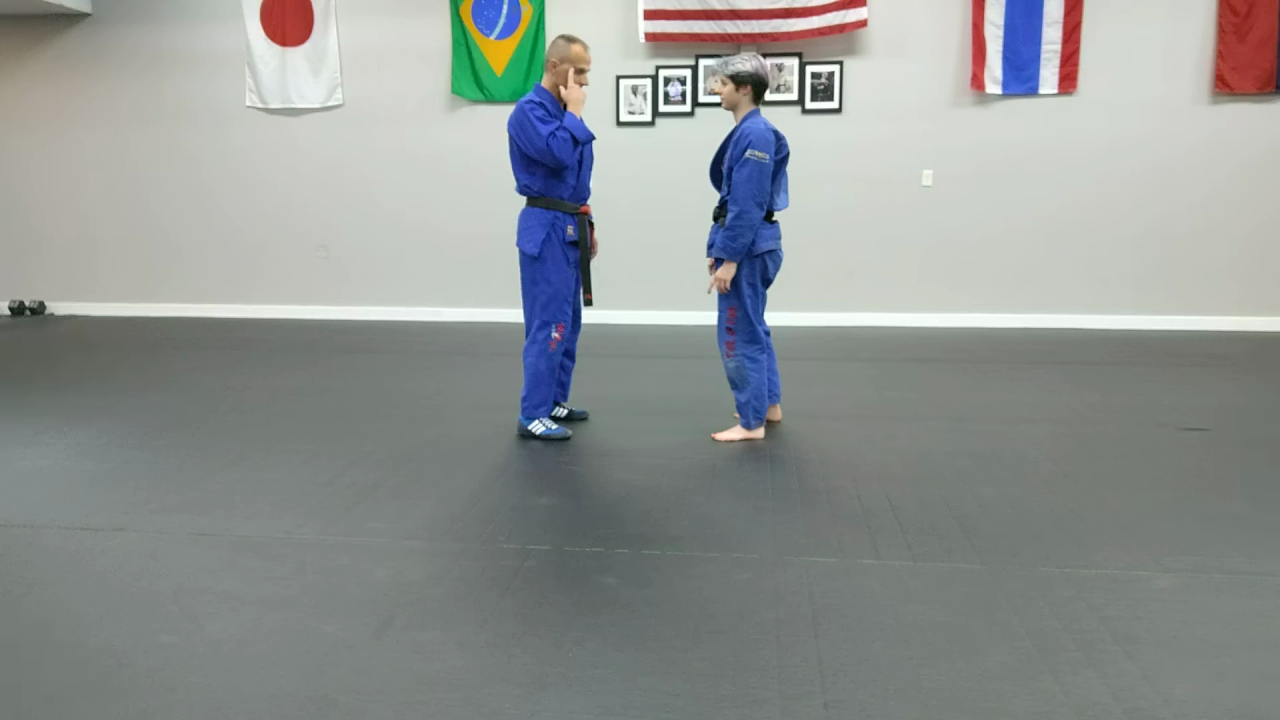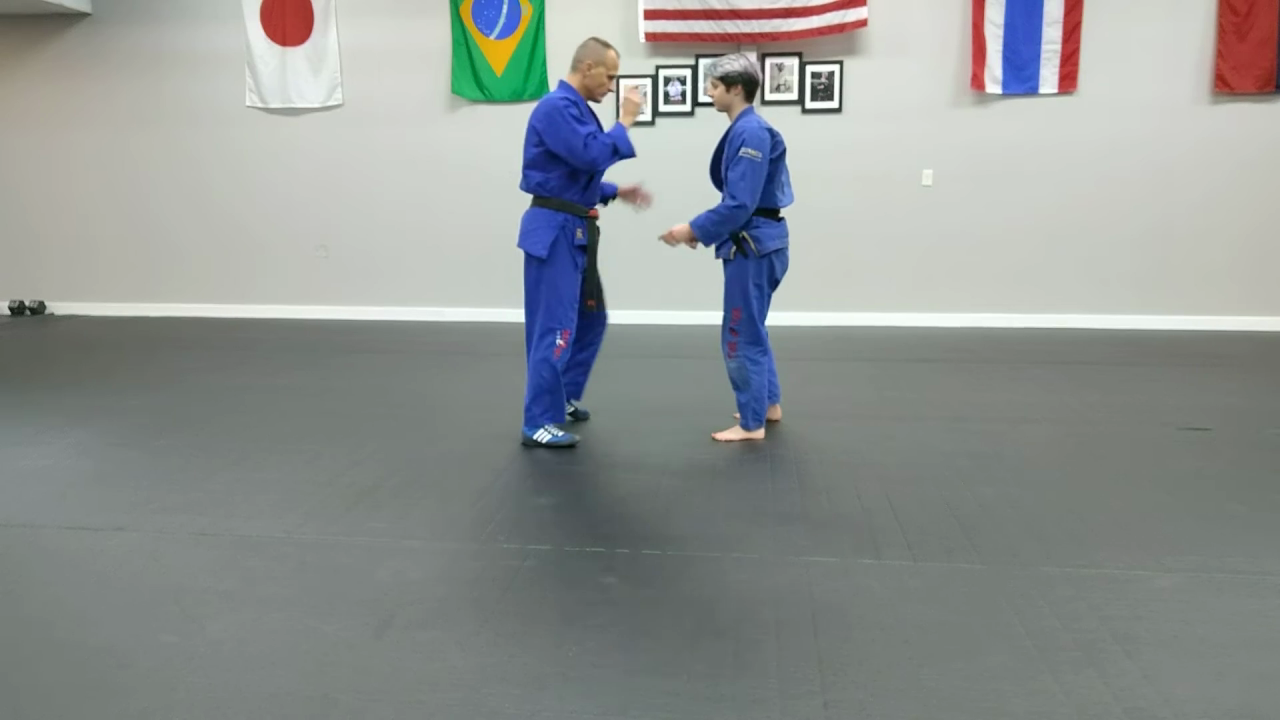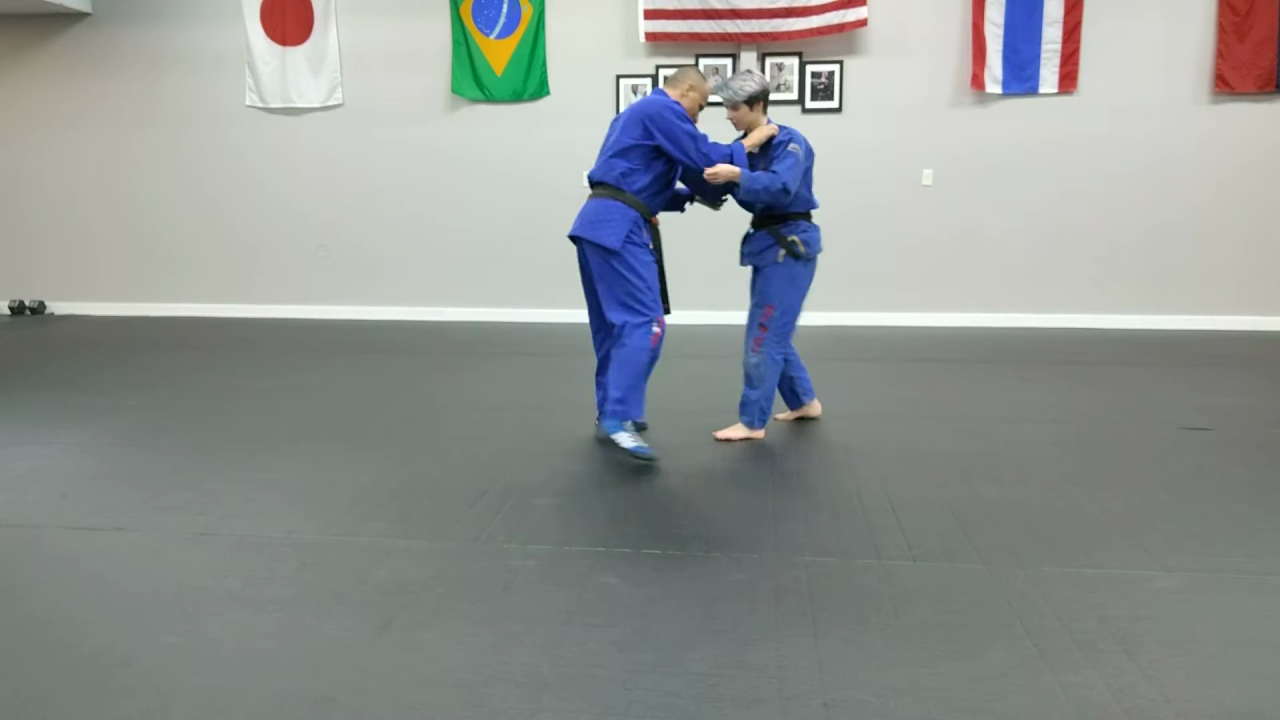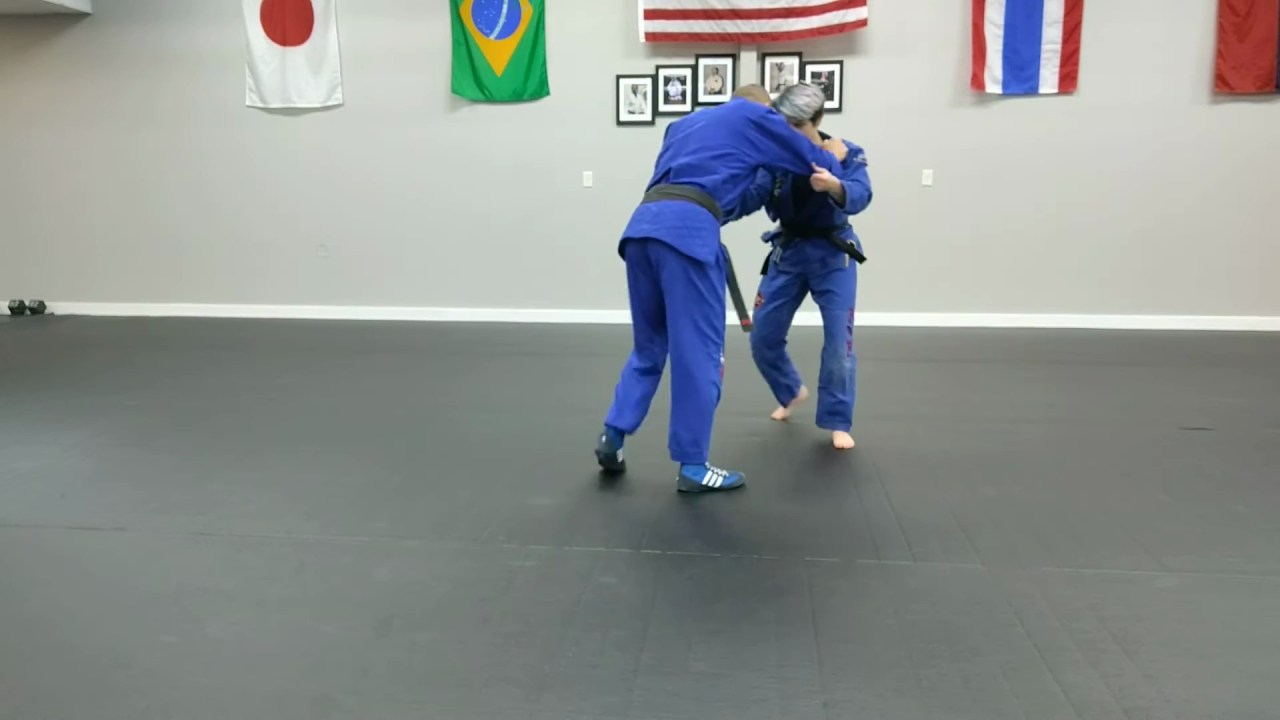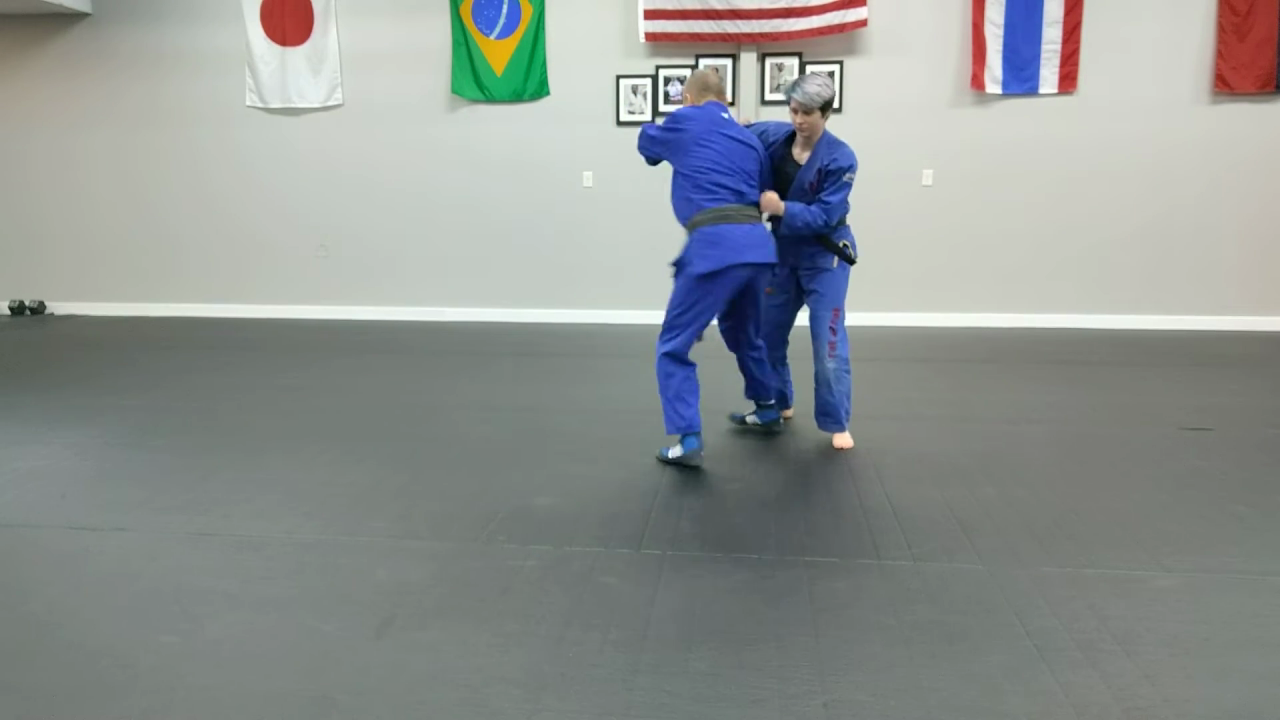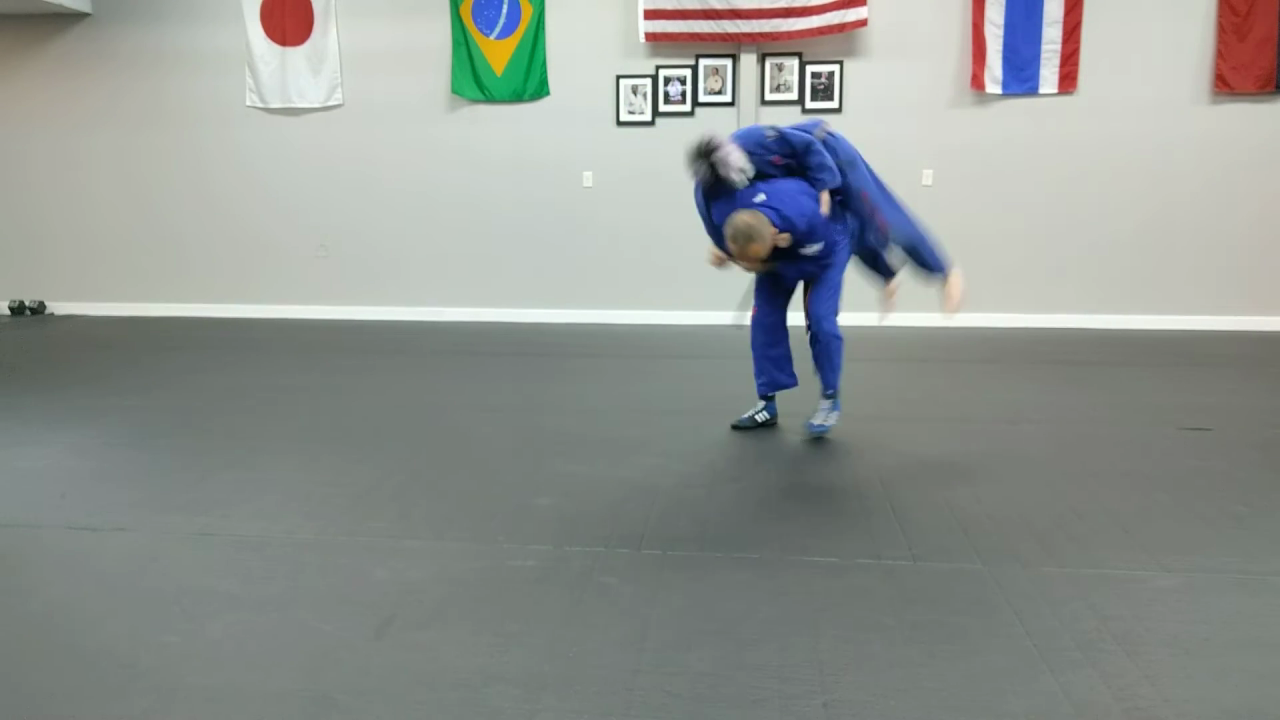
dt=0.7s
person 1, frame 1
left shoulder: (561, 111)
right shoulder: (529, 109)
right elbow: (559, 155)
left wrist: (586, 225)
right wrist: (574, 111)
left hip: (568, 227)
right hip: (547, 228)
left knee: (566, 321)
right knee: (550, 323)
left ankle: (553, 400)
right ankle: (533, 415)
person 1, frame 2
left shoulder: (572, 108)
right shoulder: (557, 107)
right elbow: (591, 155)
left wrist: (615, 192)
right wrist: (625, 123)
left hip: (571, 231)
right hip: (554, 231)
left knee: (590, 317)
right knee: (553, 327)
left ankle: (560, 395)
right ankle: (538, 423)
person 1, frame 3
left shoulder: (642, 113)
right shoulder: (662, 110)
right elbow: (703, 159)
left wrist: (690, 195)
right wrist: (749, 143)
left hip: (603, 223)
right hip: (617, 228)
left knee: (617, 324)
right knee: (645, 323)
left ankle: (615, 414)
right ankle: (617, 421)
person 1, frame 4
left shoulder: (685, 123)
right shoulder: (755, 114)
right elbow: (811, 159)
left wrist: (751, 198)
right wrist: (833, 157)
left hip: (644, 222)
right hip: (688, 229)
left knee: (650, 344)
right knee: (698, 351)
left ankle: (614, 434)
right ankle: (692, 466)
person 1, frame 5
left shoulder: (684, 121)
right shoulder: (751, 141)
left elbow: (648, 143)
right elbow: (763, 198)
left hip: (713, 245)
right hip: (755, 243)
left knee: (674, 345)
right knee: (742, 333)
left ankle: (687, 440)
right ankle: (767, 409)
person 1, frame 6
left shoulder: (805, 221)
right shoulder: (725, 212)
left elbow: (814, 262)
left wrist: (766, 265)
right wrist: (724, 254)
left hip: (823, 248)
right hip: (776, 247)
left knee: (821, 319)
right knee: (767, 318)
left ankle: (829, 400)
right ankle: (768, 402)
person 2, frame 1
left shoulder: (755, 135)
right shoulder: (748, 132)
left elbow: (747, 206)
left wrist: (729, 258)
right wrist: (720, 249)
left hip: (746, 246)
right hip: (745, 243)
left knee: (739, 332)
right knee: (751, 327)
left ankle: (752, 422)
right ankle: (769, 404)
person 2, frame 2
left shoulder: (750, 133)
right shoulder: (746, 130)
left elbow: (741, 203)
left wrist: (693, 228)
right wrist: (701, 227)
left hip: (753, 241)
right hip: (758, 239)
left knee: (741, 332)
right knee: (751, 327)
left ankle: (752, 423)
right ankle: (768, 403)
person 2, frame 3
left shoulder: (788, 141)
left elbow: (781, 186)
right elbow: (723, 186)
left wrist: (737, 175)
left hip: (792, 243)
right hip: (767, 242)
left knee: (764, 329)
right knee: (773, 329)
left ankle: (752, 421)
right ankle: (805, 402)
person 2, frame 4
left shoulder: (846, 153)
left elbow: (860, 197)
right elbow: (752, 195)
left wrist: (835, 186)
left hip: (832, 253)
right hip: (788, 251)
left knee: (840, 342)
right knee: (763, 336)
left ankle: (837, 422)
right ankle: (791, 391)
person 2, frame 5
left shoulder: (840, 158)
right shoulder: (775, 137)
left elbow: (826, 215)
left wrist: (782, 209)
left hip: (826, 254)
right hip: (786, 251)
left knee: (828, 341)
right knee: (767, 334)
left ankle: (837, 424)
right ankle: (779, 404)
person 2, frame 6
left shoulder: (754, 140)
left elbow: (810, 145)
left wrist: (824, 190)
left hip: (821, 152)
left knee: (884, 223)
right knee: (857, 230)
left ankle: (945, 273)
right ankle: (888, 276)
